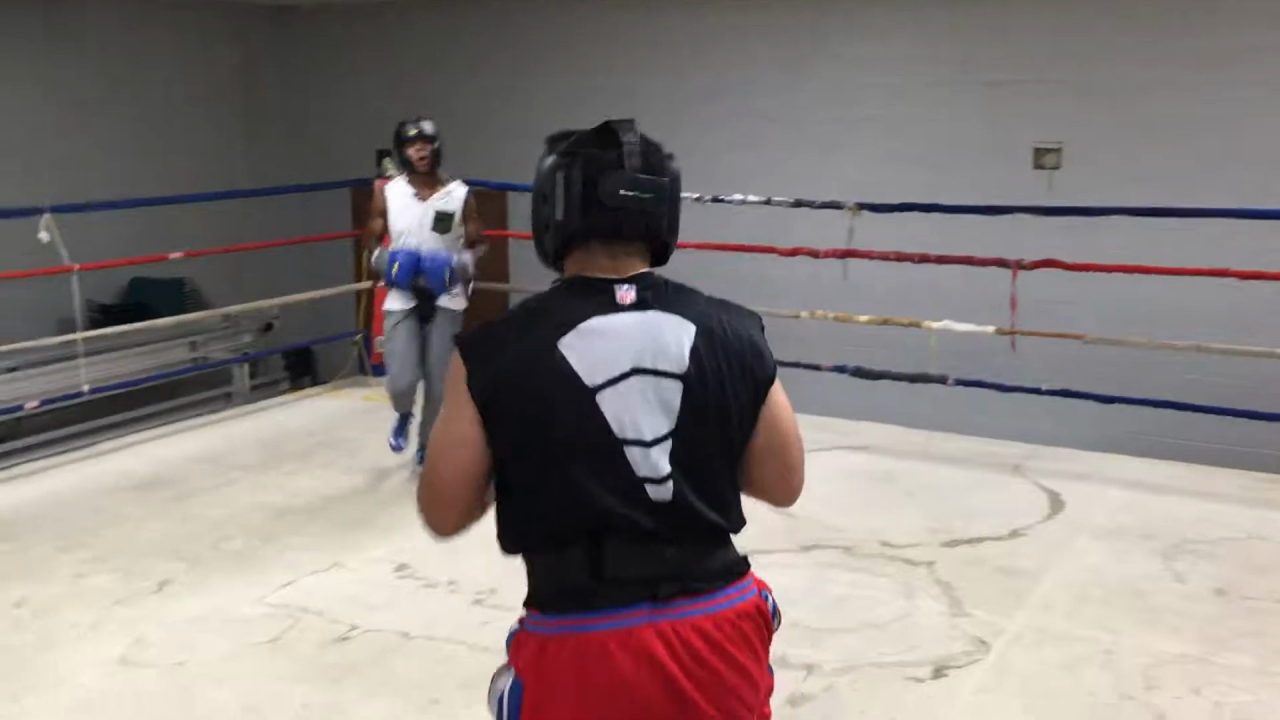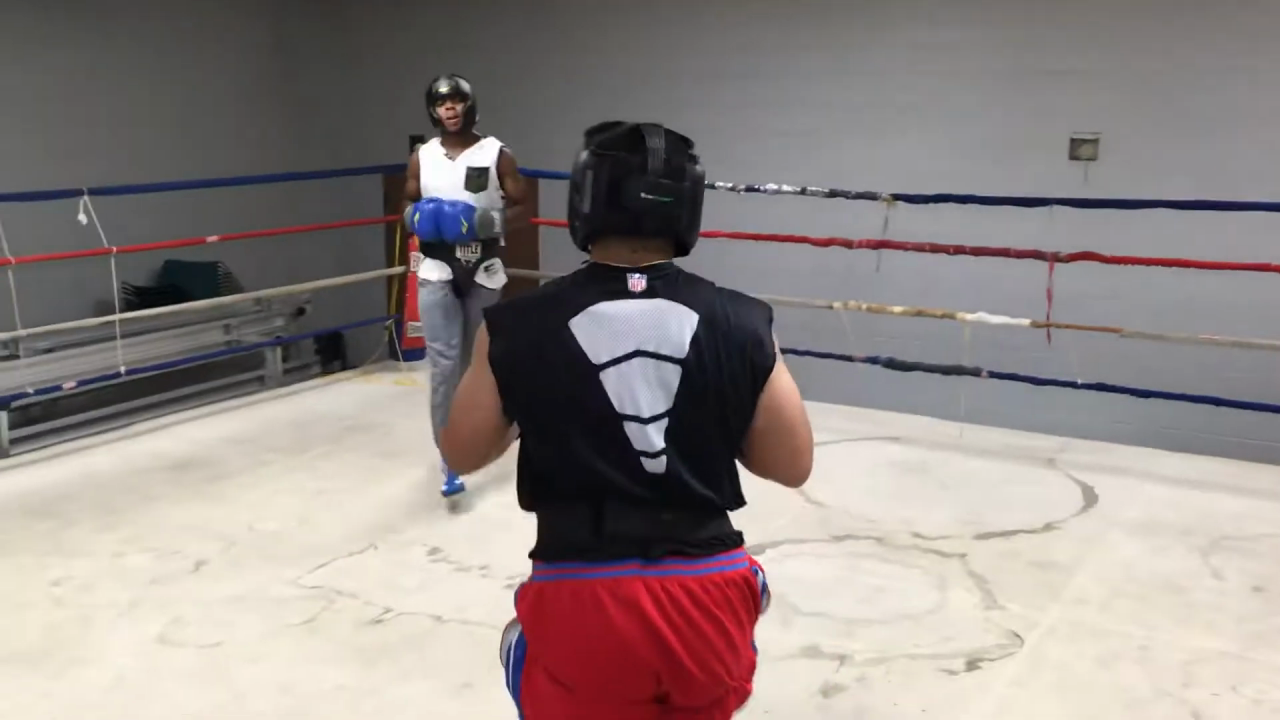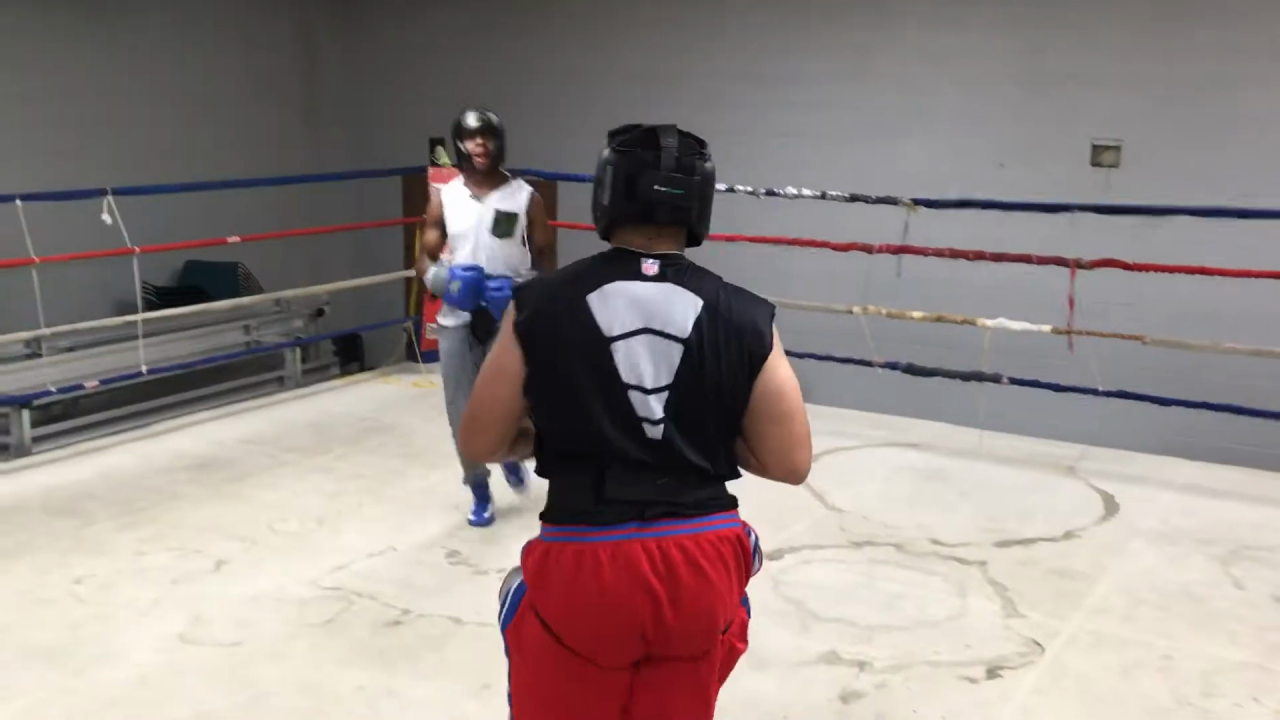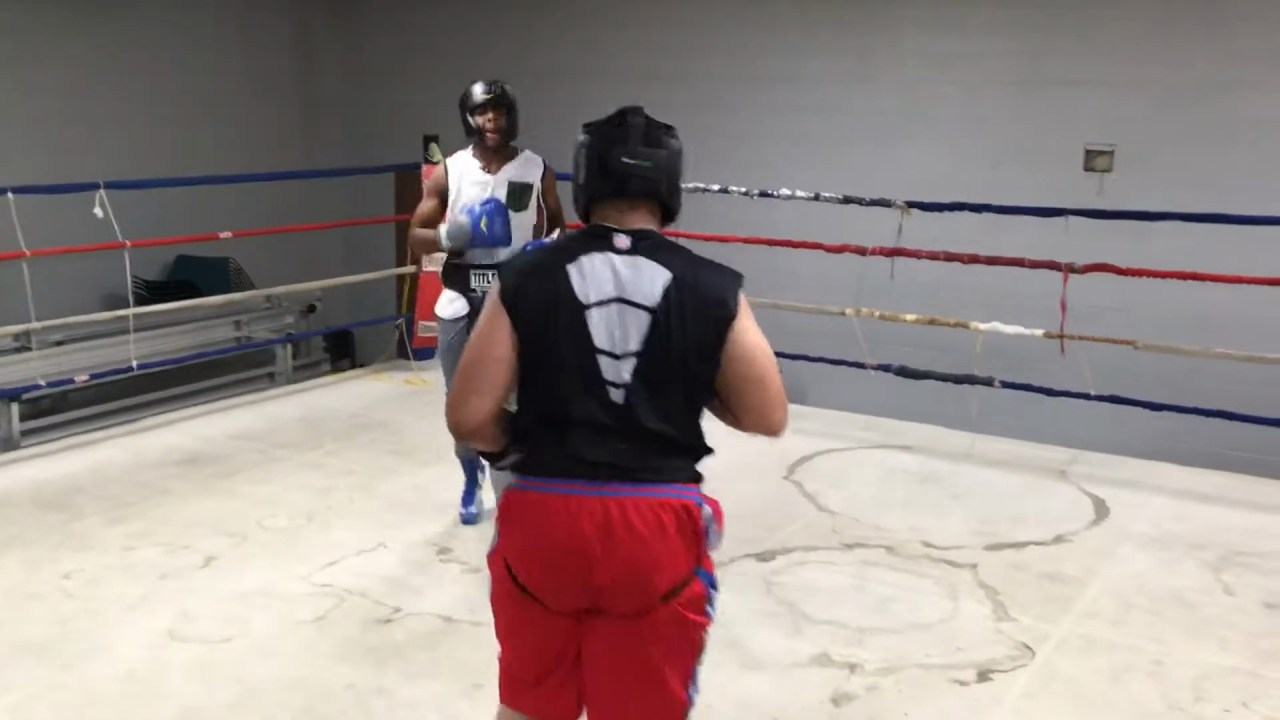
dt=0.2s
person 1, frame 1
left shoulder: (495, 353)
right shoulder: (734, 334)
left elbow: (445, 513)
right elbow: (784, 485)
left hip: (581, 650)
right hip: (718, 633)
person 1, frame 2
left shoulder: (517, 327)
right shoulder: (742, 325)
left elbow: (463, 454)
right elbow: (793, 464)
left hip: (580, 605)
right hip: (711, 594)
person 1, frame 3
left shoulder: (541, 304)
right shoulder: (743, 316)
left elbow: (479, 443)
right elbow: (790, 462)
left hip: (578, 562)
right hip: (701, 560)
person 1, frame 4
left shoulder: (526, 277)
right shoulder: (712, 288)
left elbow: (468, 415)
right elbow: (768, 416)
left hip: (544, 517)
right hip: (660, 524)
person 2, frame 1
left shoulder: (460, 194)
right shoulder: (388, 192)
left elbow: (479, 242)
right elbow: (371, 239)
left wrist: (462, 262)
right wrist: (387, 261)
left hip: (446, 296)
right hip: (402, 296)
left knee: (438, 381)
right knee: (401, 381)
left ankle: (427, 450)
right ankle: (404, 414)
person 2, frame 2
left shoulder: (496, 154)
right shoulder: (421, 157)
left elbow: (522, 205)
right elbow: (410, 202)
left wrist: (487, 220)
right wrist: (415, 217)
left hip: (483, 269)
right hip: (437, 269)
left knee: (475, 358)
right knee: (445, 363)
right ankle: (452, 465)
person 2, frame 3
left shoulder: (524, 197)
right shoulder: (443, 198)
left elbow: (547, 256)
right elbow: (425, 259)
right hip: (458, 316)
right knee: (463, 416)
right ankle: (480, 494)
person 2, frame 4
left shoulder: (536, 169)
right shoulder: (449, 173)
left elbow: (560, 223)
right elbow: (416, 238)
right wrist: (456, 233)
right hip: (462, 299)
right ankle: (472, 474)
